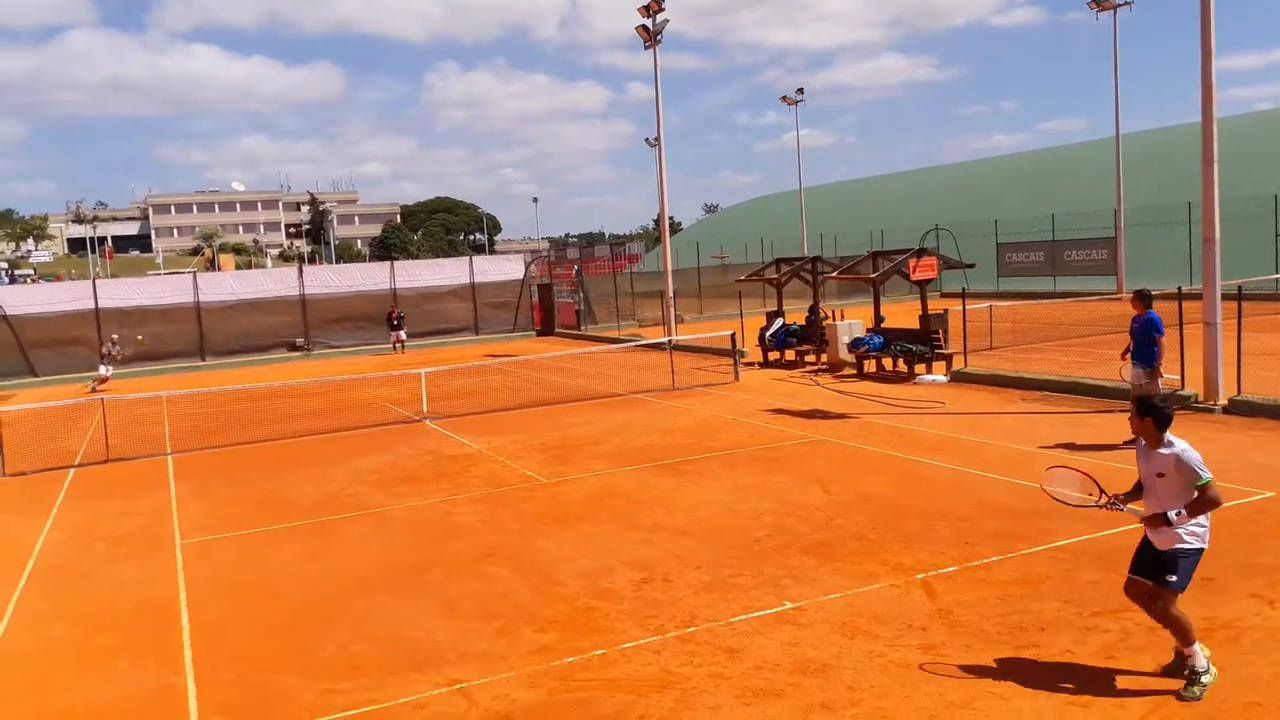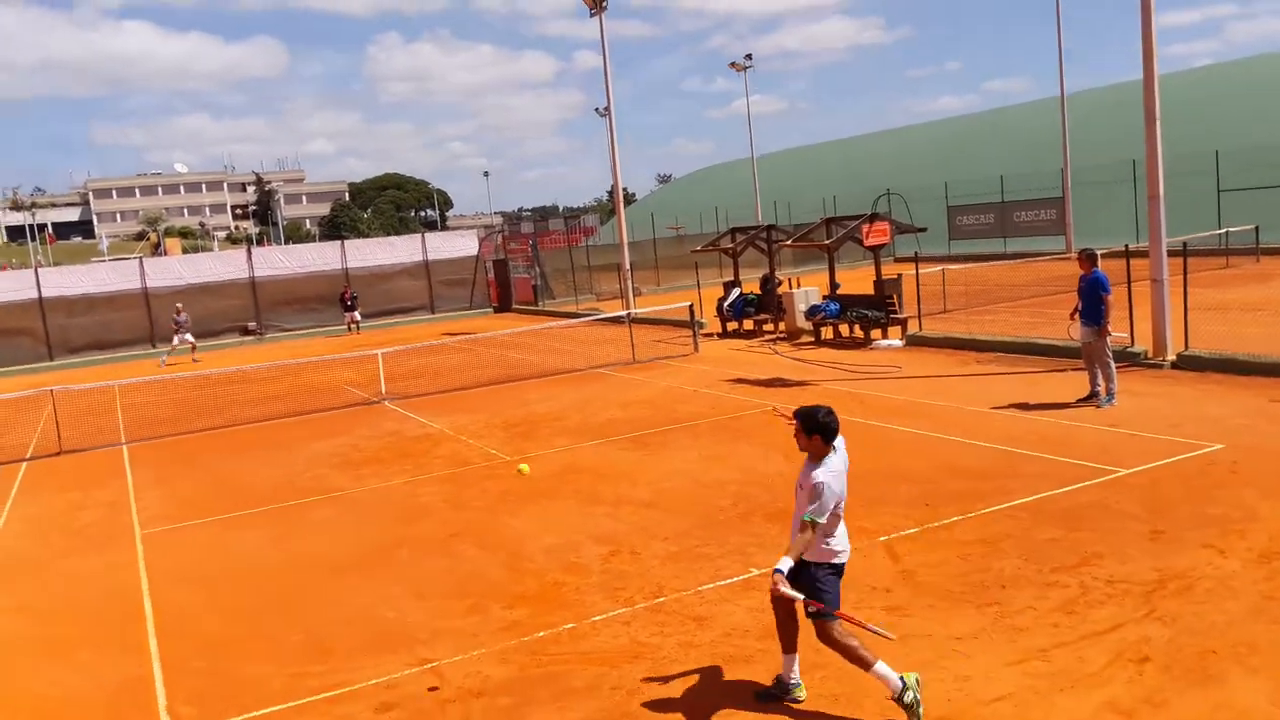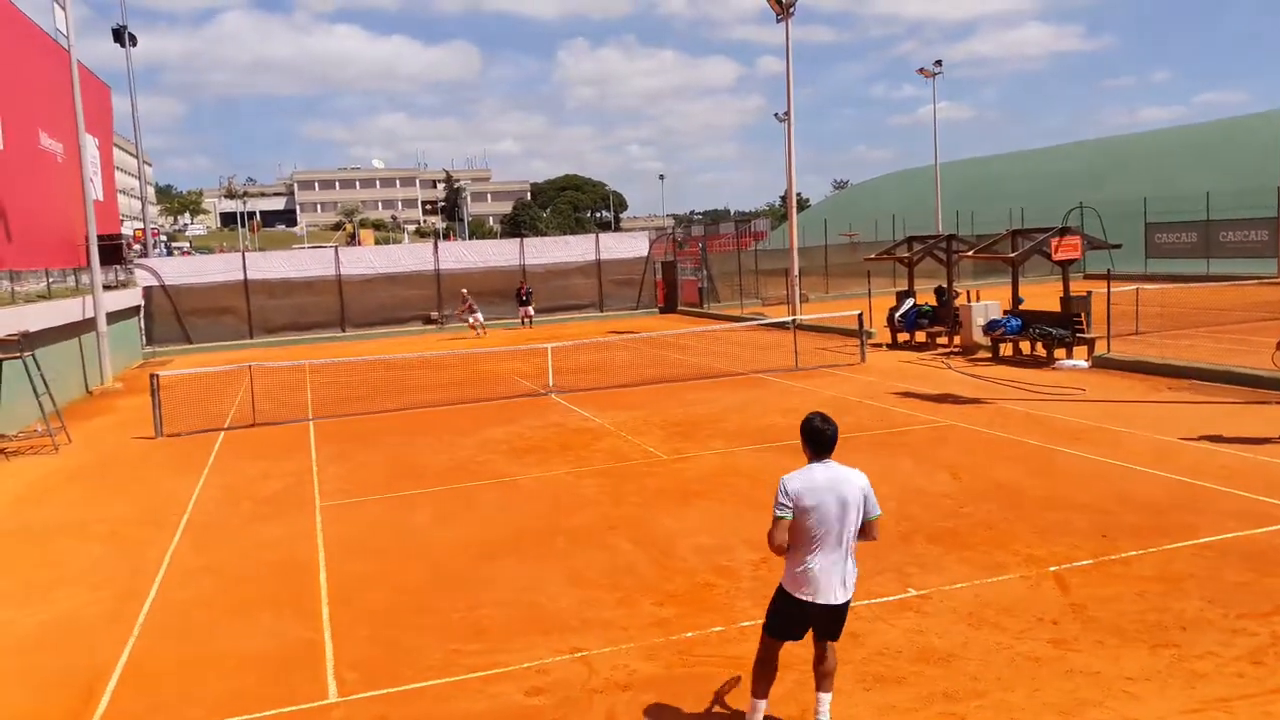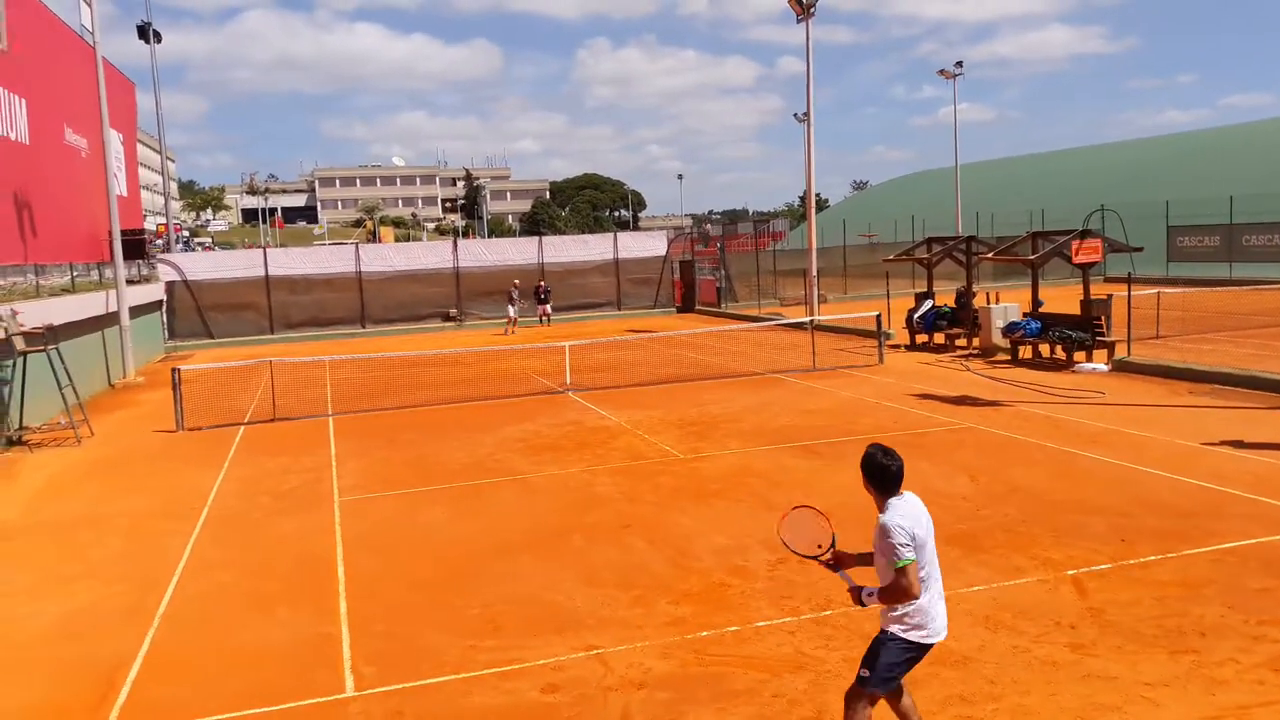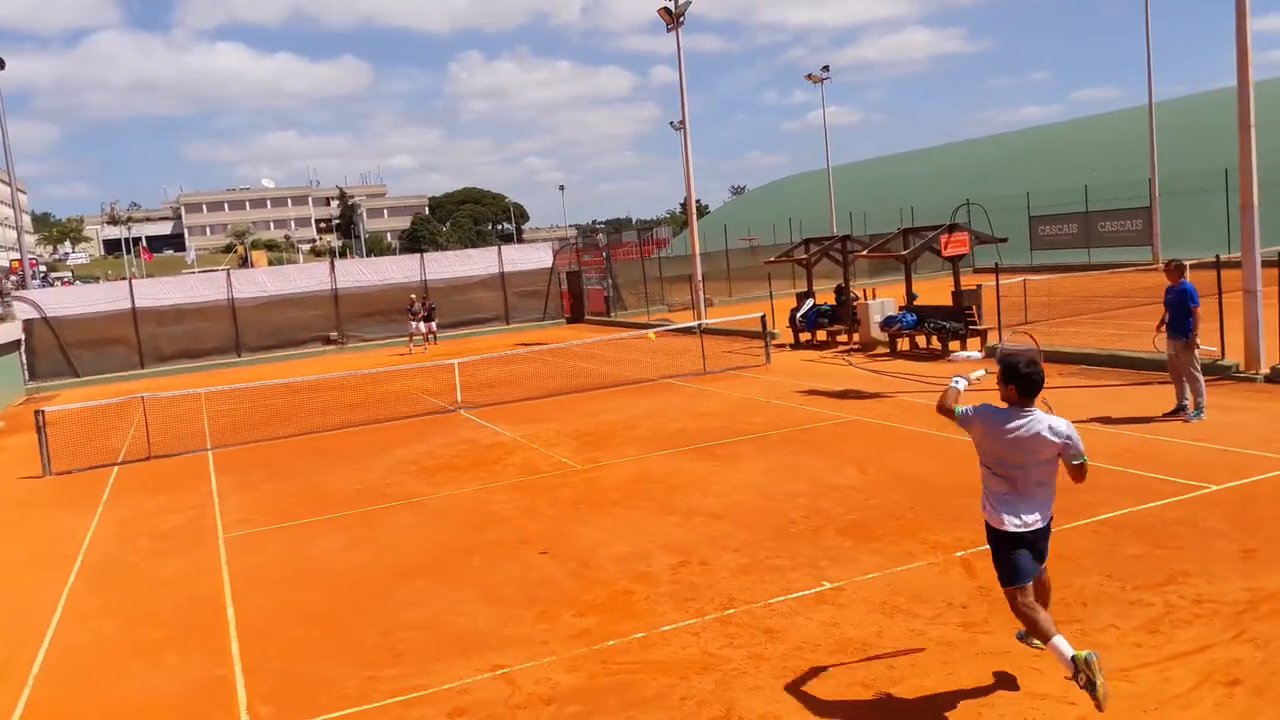
dt=1s
person 1, frame 1
left shoulder: (1182, 454)
right shoulder: (1143, 446)
left elbow: (1213, 498)
left wrist: (1170, 517)
right wrist: (1127, 497)
left hip: (1185, 537)
right hip: (1157, 534)
left knee: (1163, 603)
right knee: (1135, 590)
left ankle: (1200, 667)
right ankle: (1186, 650)
person 1, frame 2
left shoulder: (822, 481)
right shoulder: (835, 445)
left elbow: (807, 534)
right elbow: (832, 432)
left wrist: (782, 568)
right wrist: (802, 421)
left hip: (819, 557)
right hip: (816, 550)
left knee: (828, 632)
right knee: (780, 601)
left ankle: (900, 685)
right ankle: (789, 681)
person 1, frame 3
left shoulder: (790, 483)
right shoulder: (859, 481)
left elbow: (778, 544)
right elbow: (871, 533)
left wrist: (790, 549)
left hip: (799, 585)
right hip: (840, 585)
left knee: (768, 647)
right knee: (825, 645)
person 1, frame 4
left shoulder: (892, 523)
right shoulder: (911, 502)
left elbow: (909, 588)
left wrist: (866, 595)
right wrist: (853, 558)
left hip: (909, 627)
right hip: (930, 620)
right knee: (888, 680)
person 1, frame 5
left shoulder: (986, 419)
right shoulder: (1058, 429)
left elbow: (945, 407)
right elbow: (1080, 476)
left wrist: (959, 381)
left hip: (1003, 526)
right hip: (1038, 520)
left knee: (1022, 601)
right knee: (1036, 574)
left ankle: (1076, 660)
right ankle: (1037, 631)
